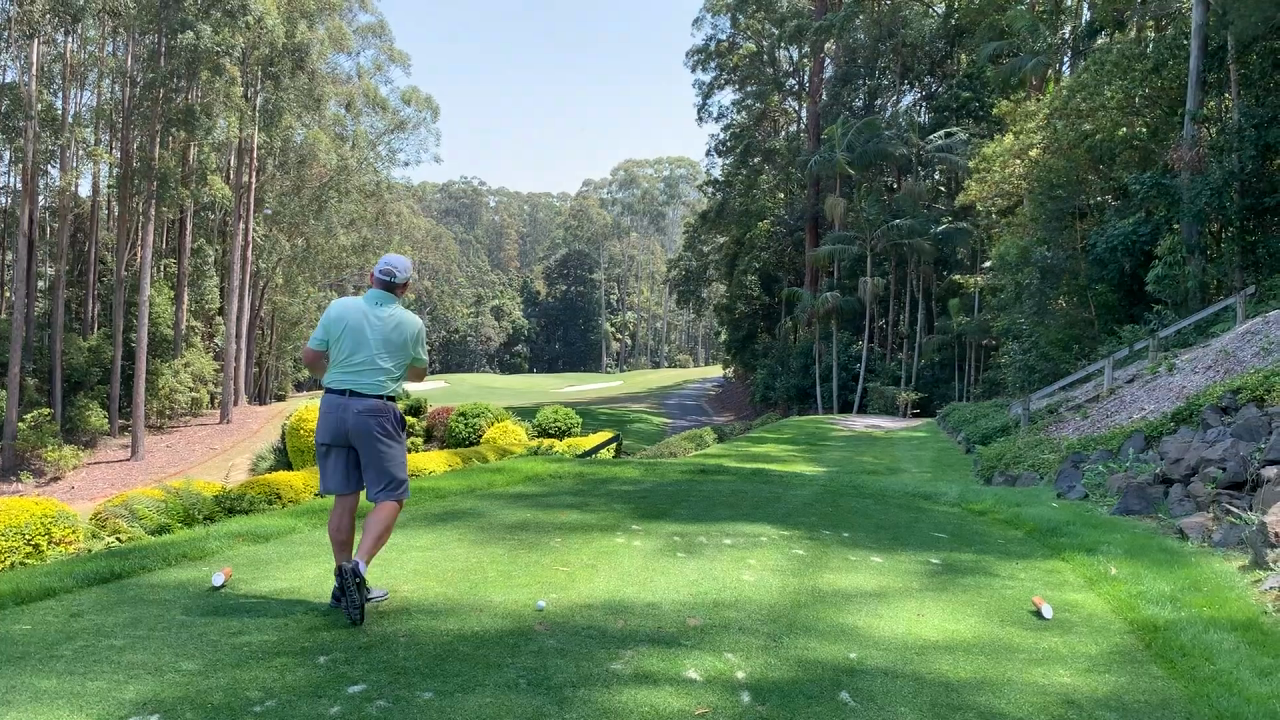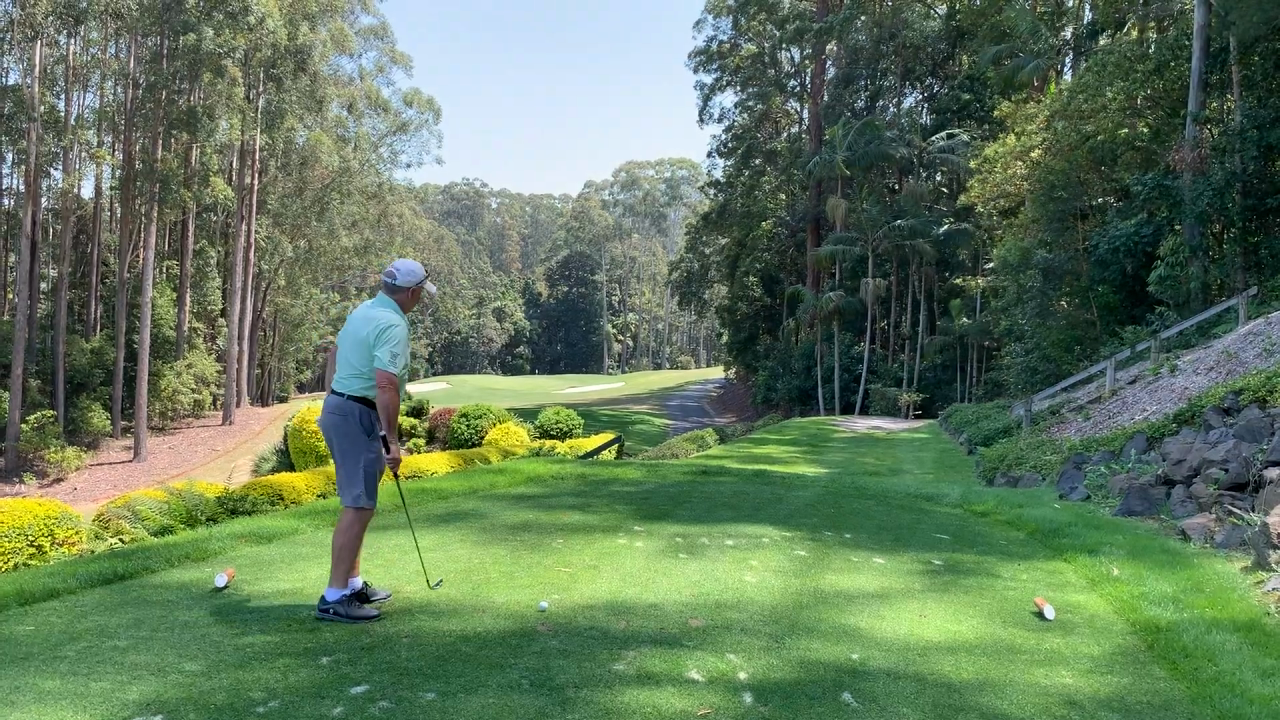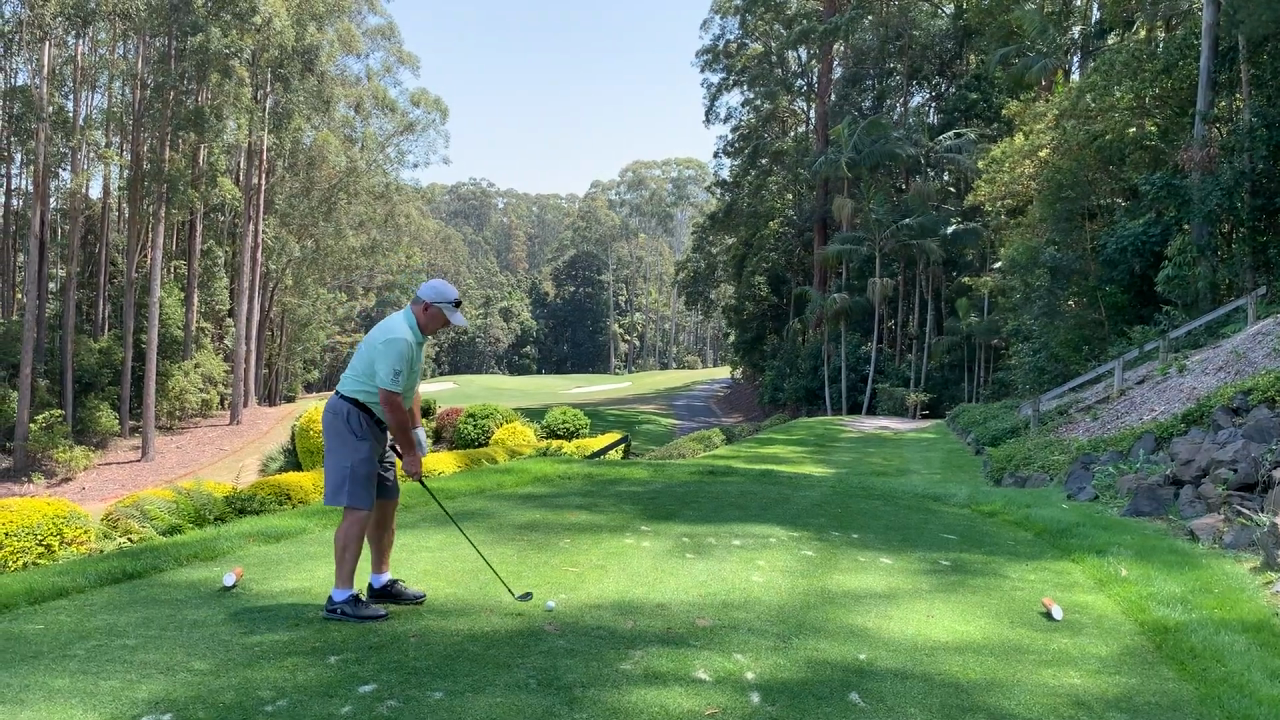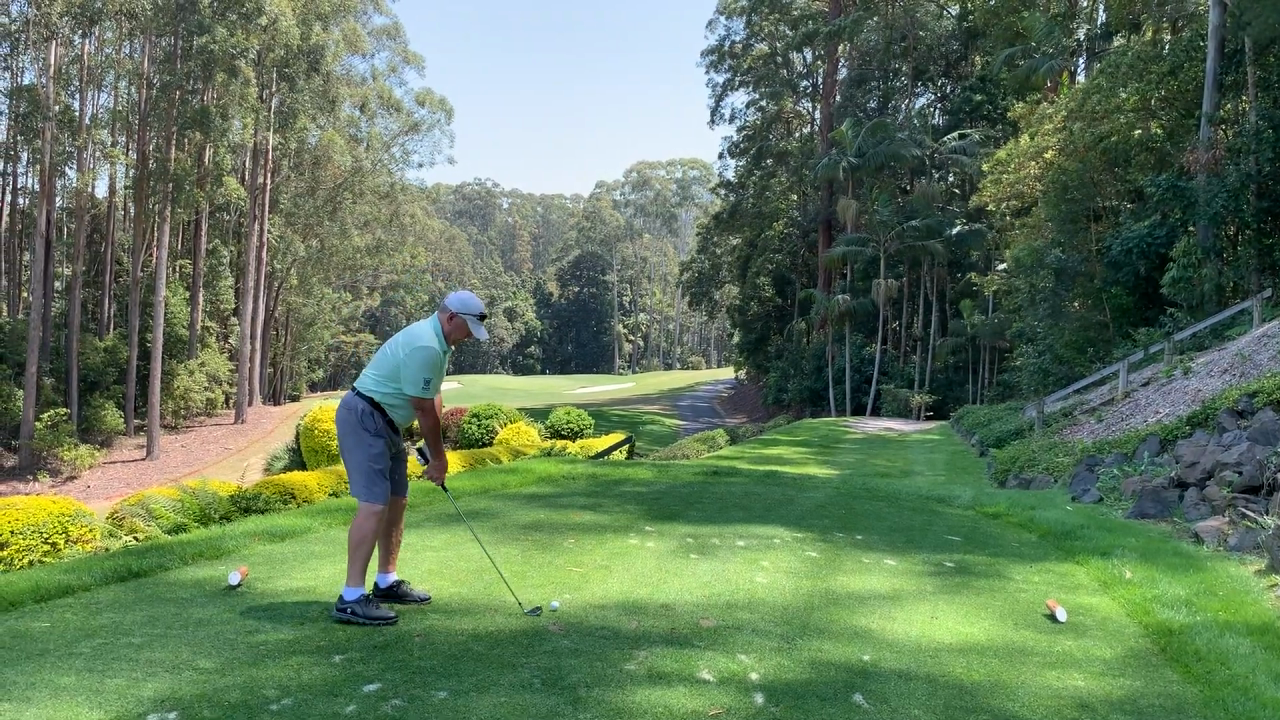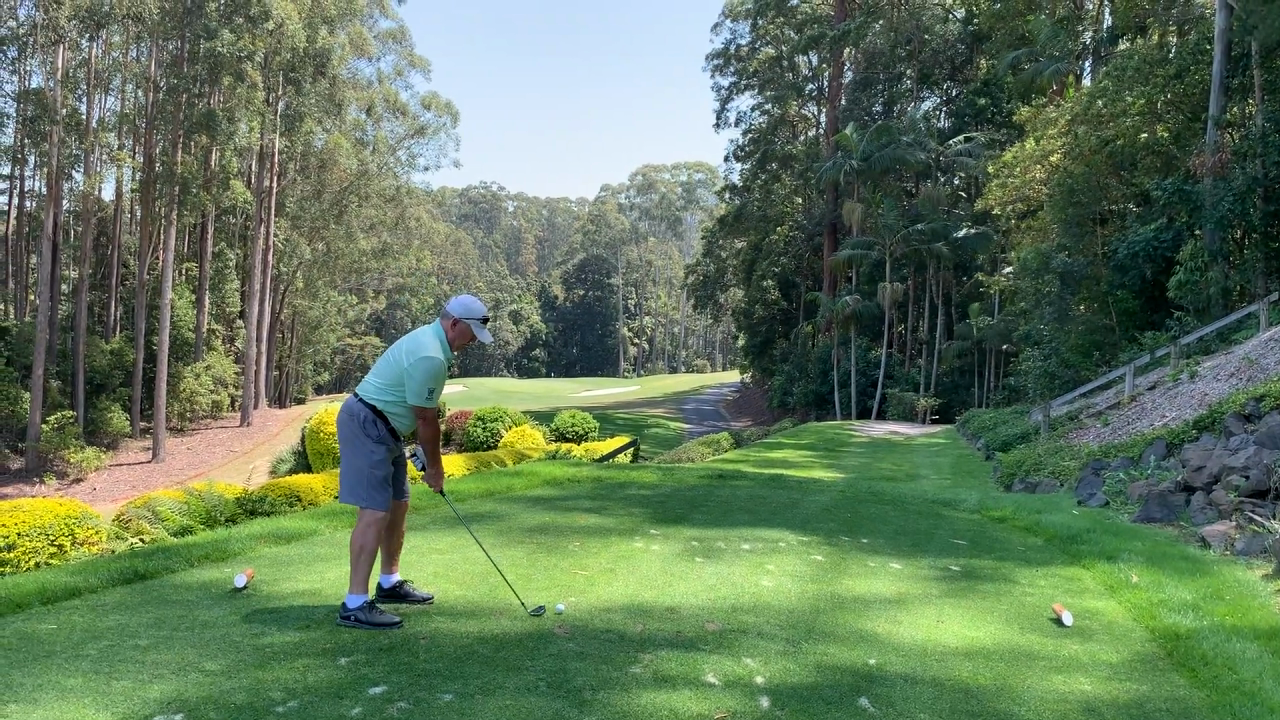
dt=0.5s
person 1, frame 1
left shoulder: (338, 309)
right shoulder: (411, 324)
left elbow: (311, 360)
right elbow: (419, 372)
left hip: (334, 408)
right hip: (376, 414)
left knee: (344, 499)
right knee: (391, 498)
left ankle: (347, 581)
right ankle: (355, 566)
person 1, frame 2
left shoulder: (362, 311)
right shoulder: (393, 325)
left elbow: (339, 357)
right elbow: (385, 385)
left wrist: (332, 400)
right wrist: (391, 439)
left hip: (340, 410)
right hip: (359, 417)
left knee: (358, 502)
right knee: (358, 506)
left ankle: (351, 583)
right ankle: (334, 598)
person 1, frame 3
left shoulder: (410, 330)
right shoulder: (398, 339)
left elbow: (408, 390)
right elbow: (392, 403)
left wrist: (417, 432)
right wrist: (410, 452)
left hip: (369, 423)
right hip: (352, 421)
left knee: (385, 502)
right knee: (359, 508)
left ankle: (381, 582)
right ankle: (341, 598)
person 1, frame 4
left shoulder: (437, 340)
right shoulder: (424, 346)
left elbow: (433, 398)
right elbow: (424, 410)
left wrist: (435, 450)
right wrist: (439, 457)
left hip: (384, 422)
right hip: (364, 418)
left knee: (395, 501)
right knee: (374, 504)
left ankle: (386, 582)
right ankle: (352, 597)
person 1, frame 5
left shoulder: (432, 339)
right shoulder: (429, 357)
left elbow: (425, 414)
right elbow: (426, 418)
left wrist: (425, 451)
right wrist: (435, 466)
left hip: (383, 428)
right hip: (366, 426)
left knee: (397, 504)
right knee: (374, 512)
left ankle: (390, 583)
right ankle: (355, 604)
